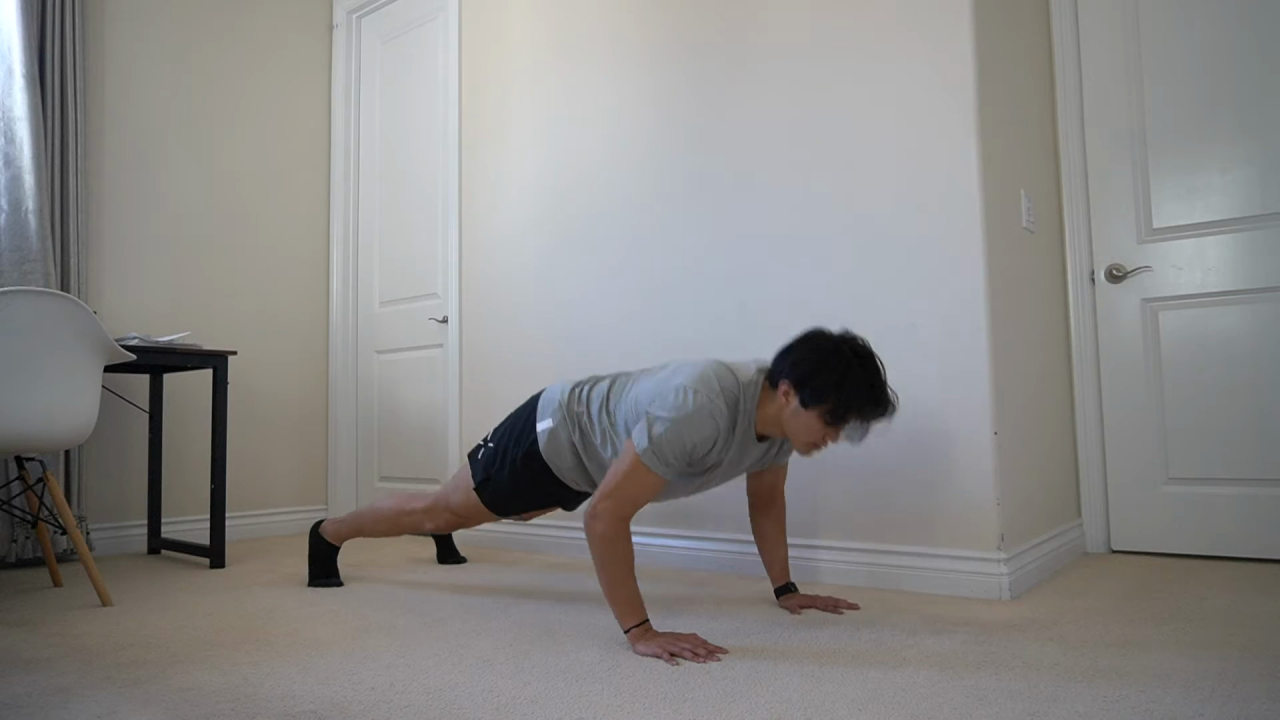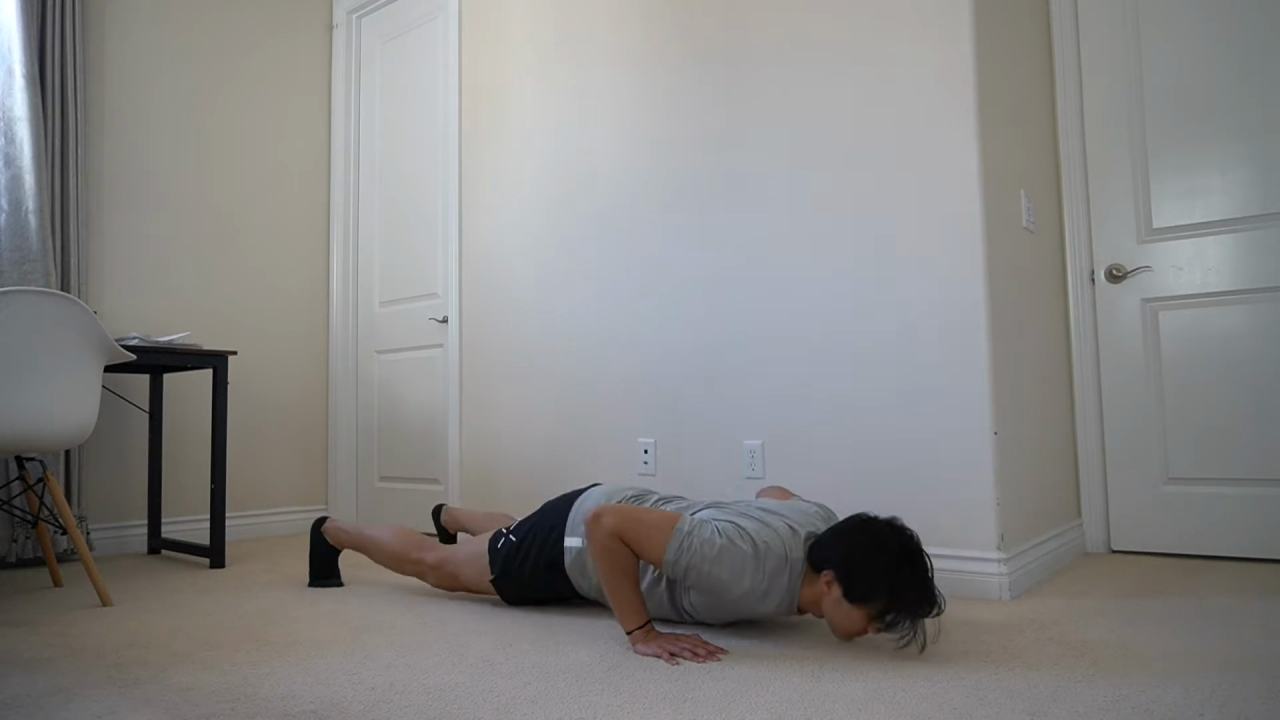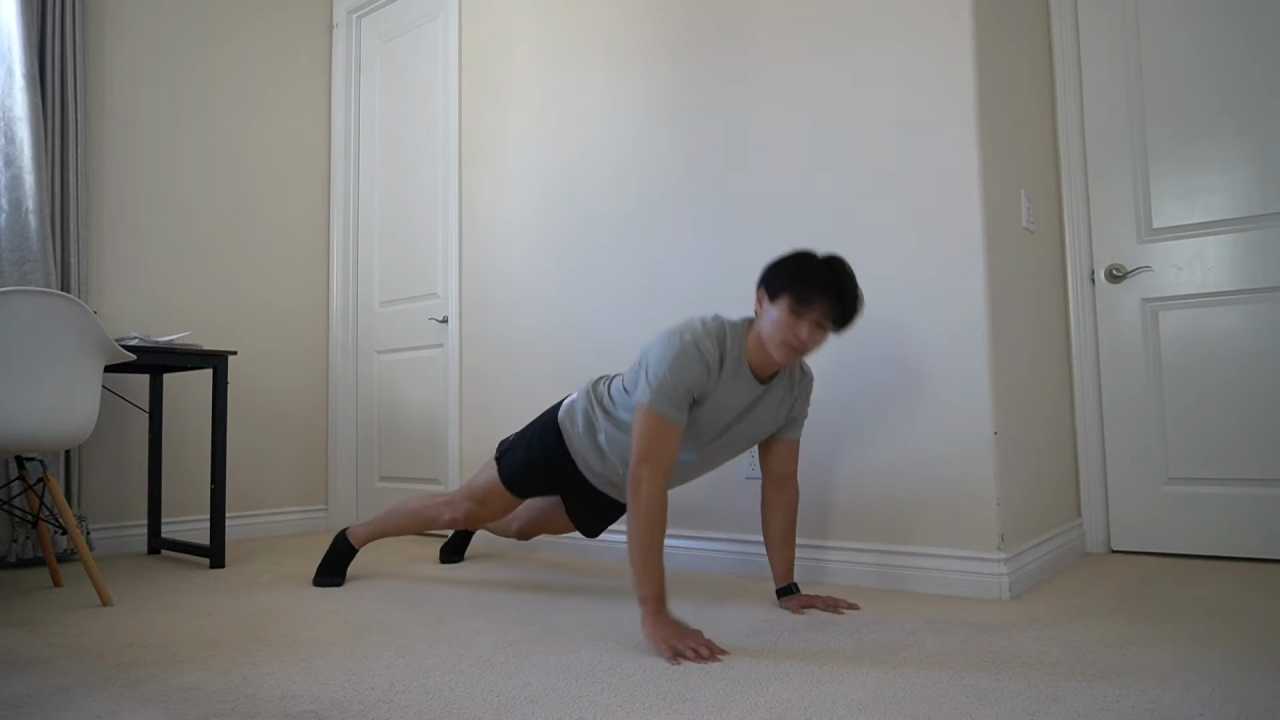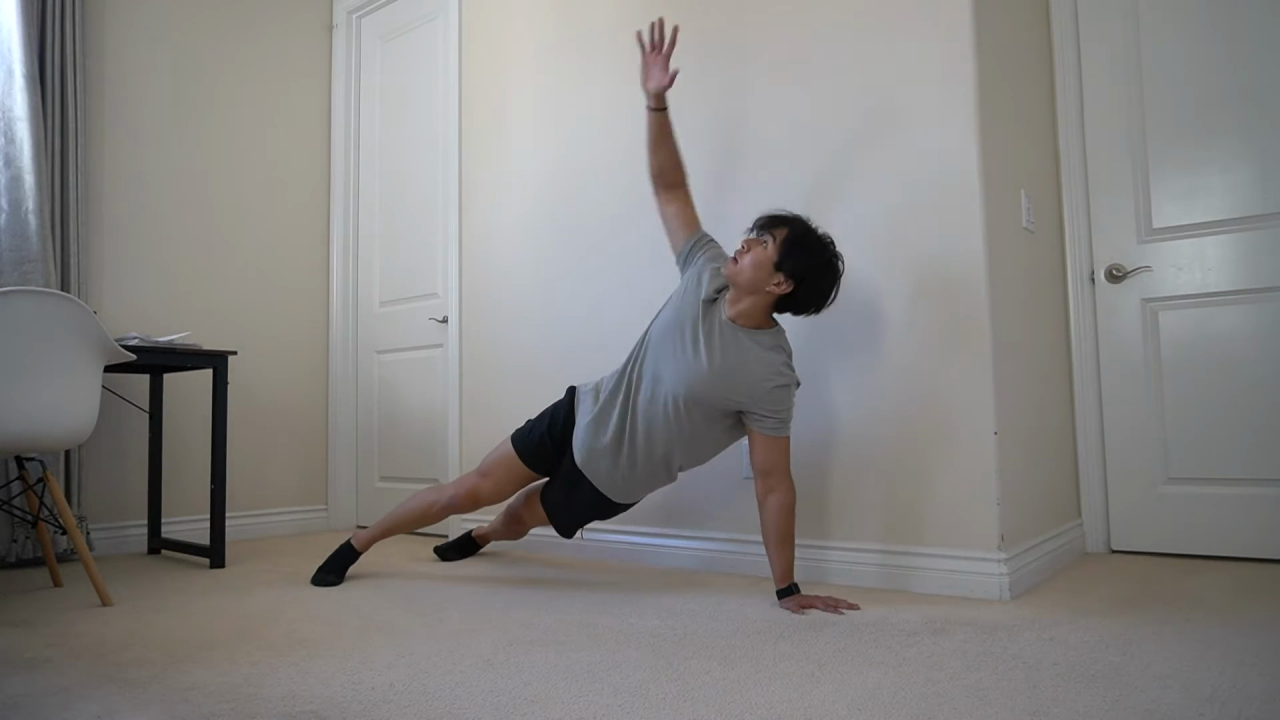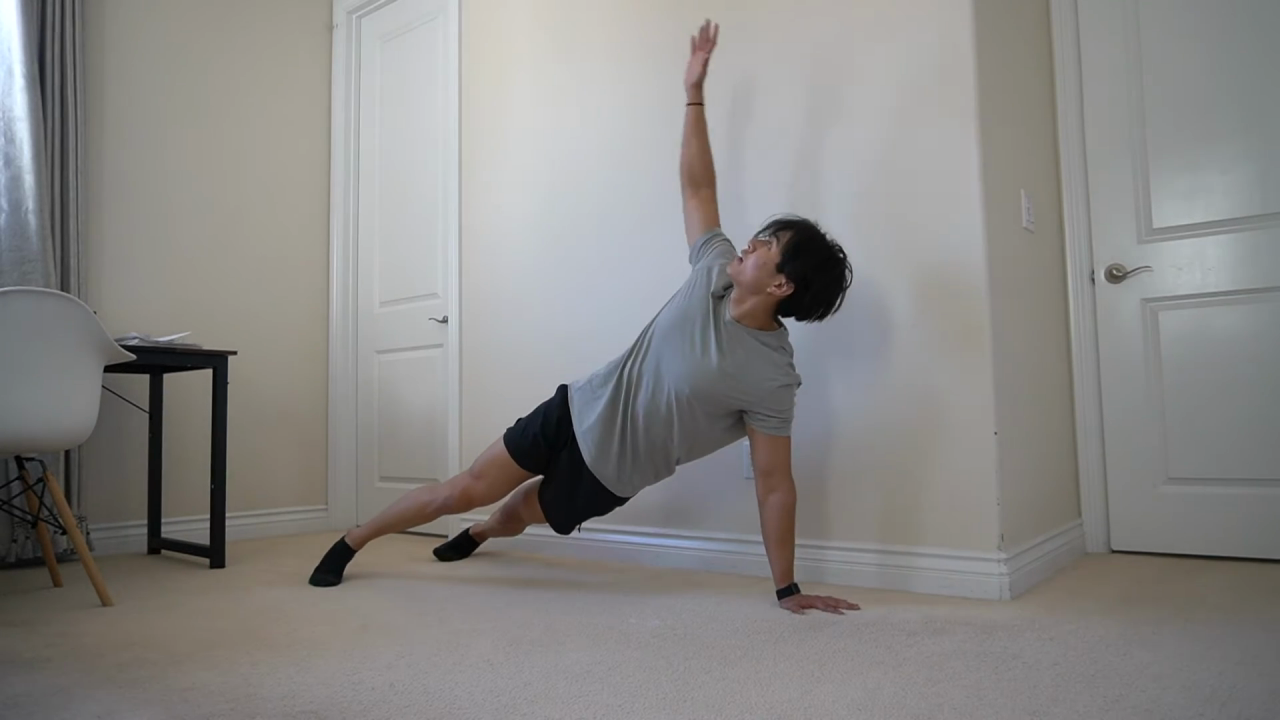
dt=0.5s
person 1, frame 1
left shoulder: (780, 413)
right shoulder: (700, 409)
left elbow: (766, 497)
right elbow: (606, 517)
left wrist: (787, 591)
right wrist: (638, 630)
left hip: (589, 454)
right hip: (553, 432)
left knee: (519, 513)
right knee: (441, 510)
left ankle: (444, 537)
right ankle: (329, 534)
person 1, frame 2
left shoulder: (824, 528)
right shoulder: (744, 567)
left elbow: (773, 493)
right elbow: (606, 525)
left wrist: (790, 600)
right wrist: (642, 631)
left hip: (615, 516)
right hip: (582, 534)
left knee: (506, 537)
right knee: (442, 567)
left ankle: (450, 515)
right ankle: (333, 531)
person 1, frame 3
left shoulder: (797, 386)
right shoulder: (693, 346)
left elbow: (781, 483)
right elbow: (646, 484)
left wrist: (787, 588)
right wrist: (653, 615)
left hip: (613, 485)
right hip: (577, 434)
left knee: (523, 527)
right knee: (463, 506)
left ankle: (472, 530)
right ankle: (351, 540)
person 1, frame 4
left shoulder: (769, 375)
right shoulder: (711, 275)
left elbow: (774, 484)
right elbow: (668, 188)
left wrist: (787, 589)
right wrist: (657, 102)
left hip: (613, 480)
right hip: (582, 417)
left knee: (519, 517)
right knee: (468, 492)
left ankle: (478, 537)
right ankle: (356, 544)
person 1, frame 5
left shoulder: (771, 377)
right shoulder: (717, 273)
left elbow: (775, 484)
right elbow: (695, 184)
left wrist: (787, 589)
right wrist: (694, 91)
left hip: (608, 474)
right hip: (578, 410)
left knee: (517, 516)
right knee: (463, 492)
left ankle: (475, 535)
right ankle: (351, 541)
